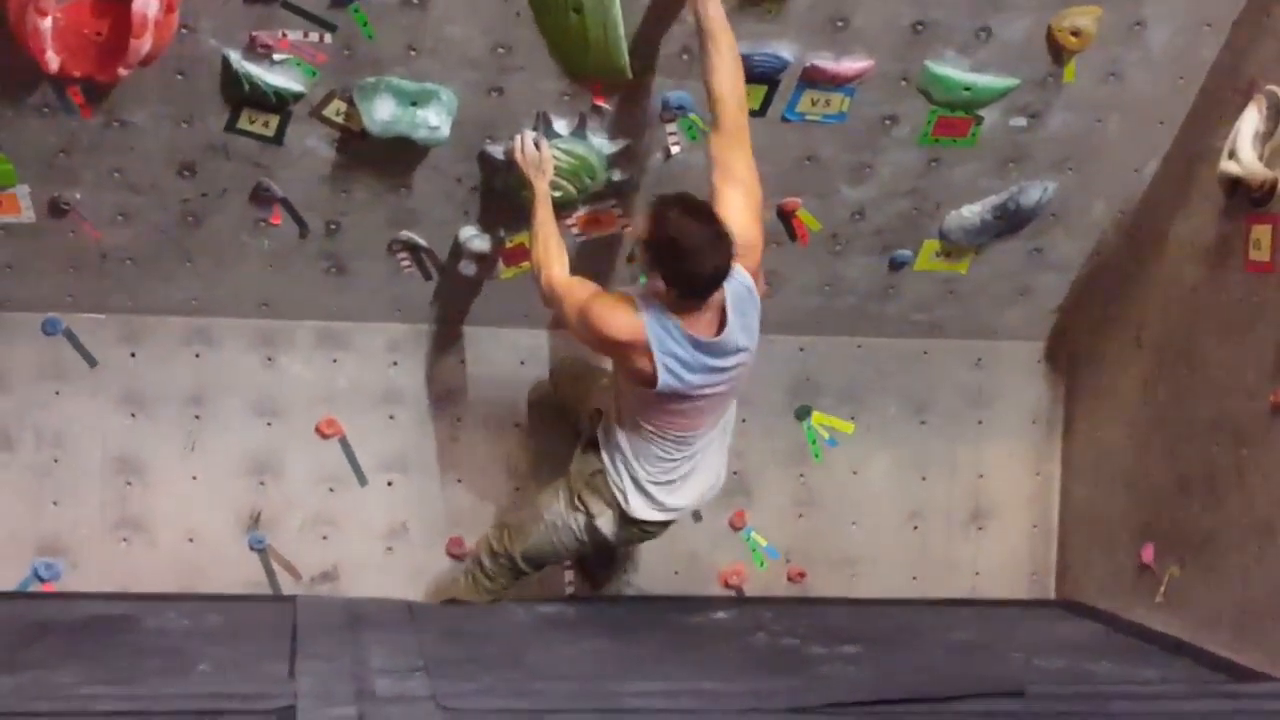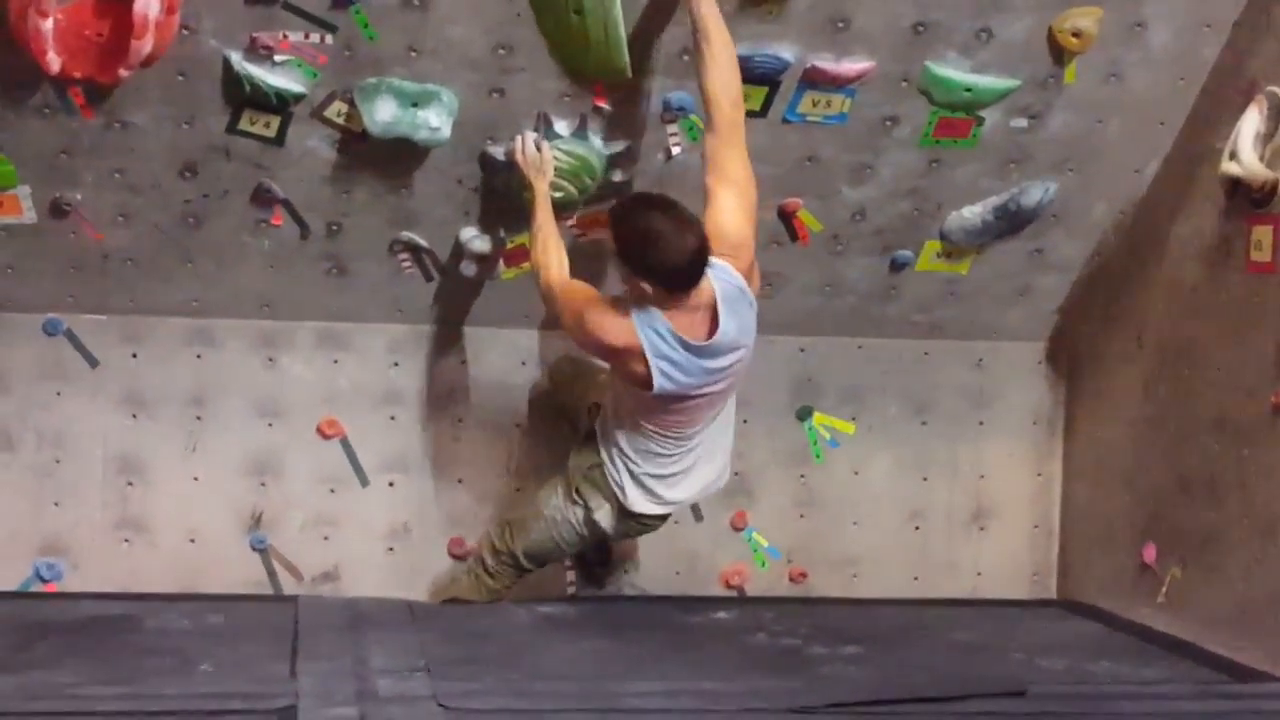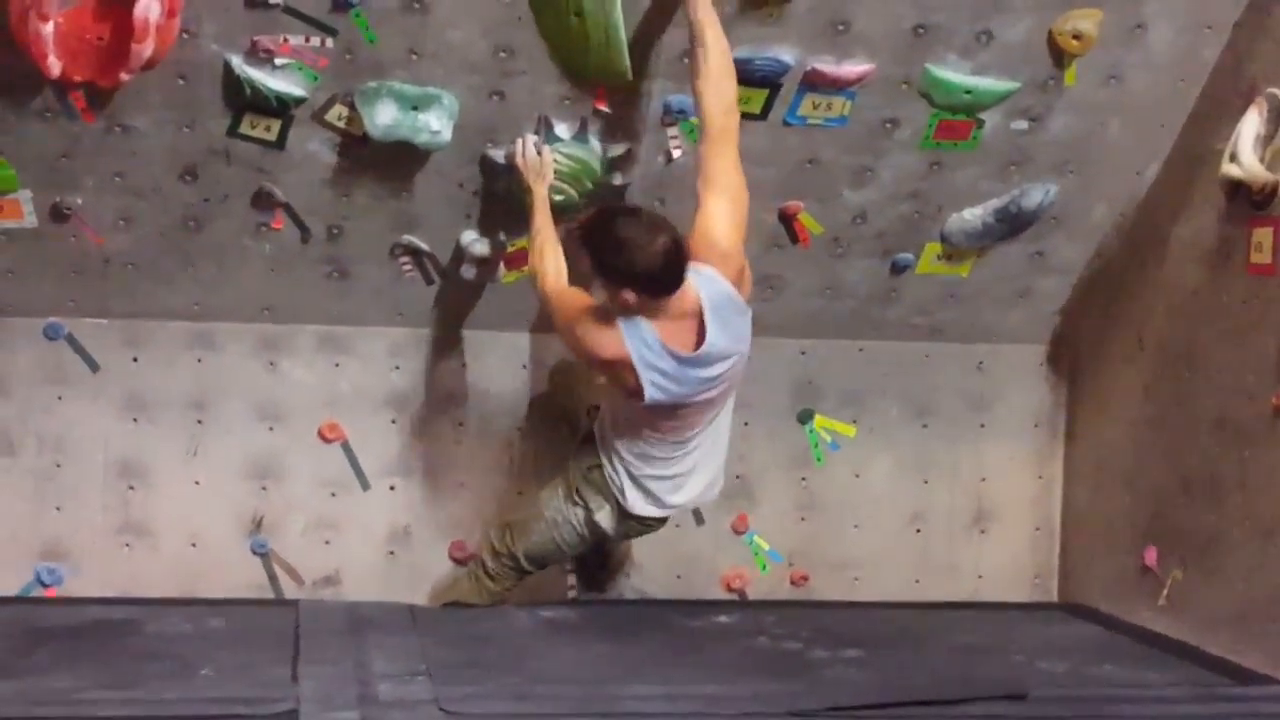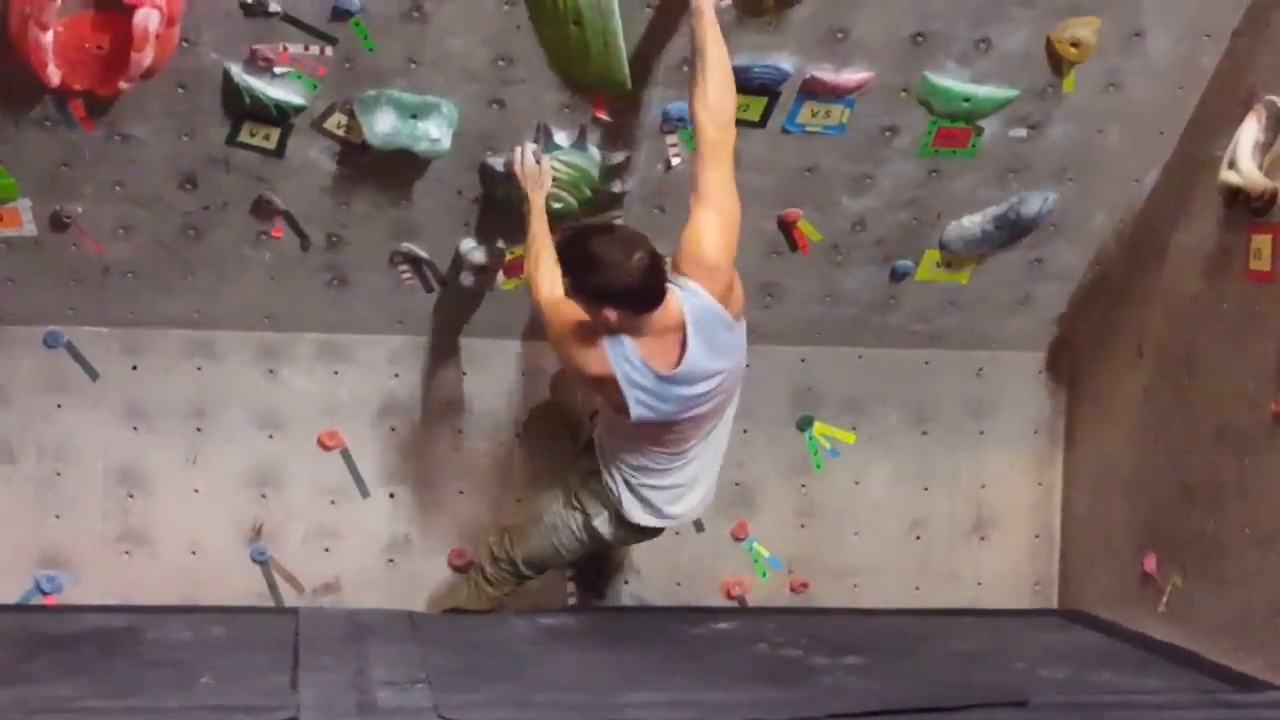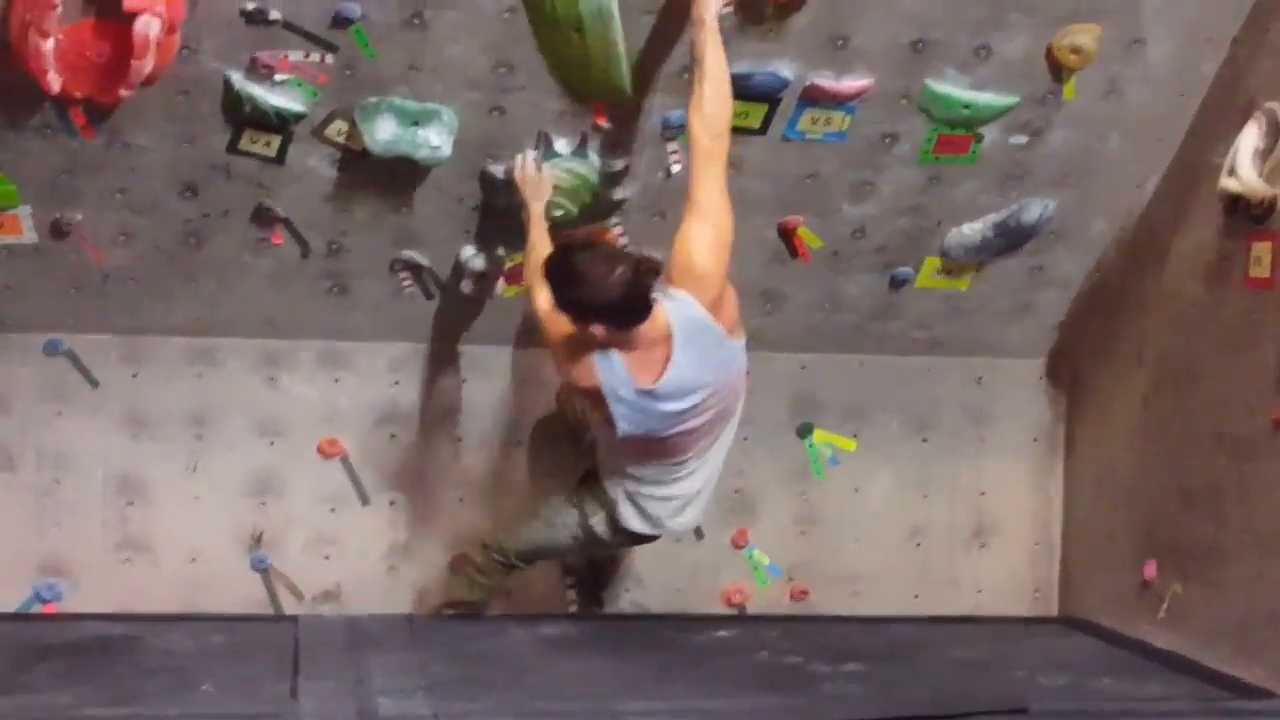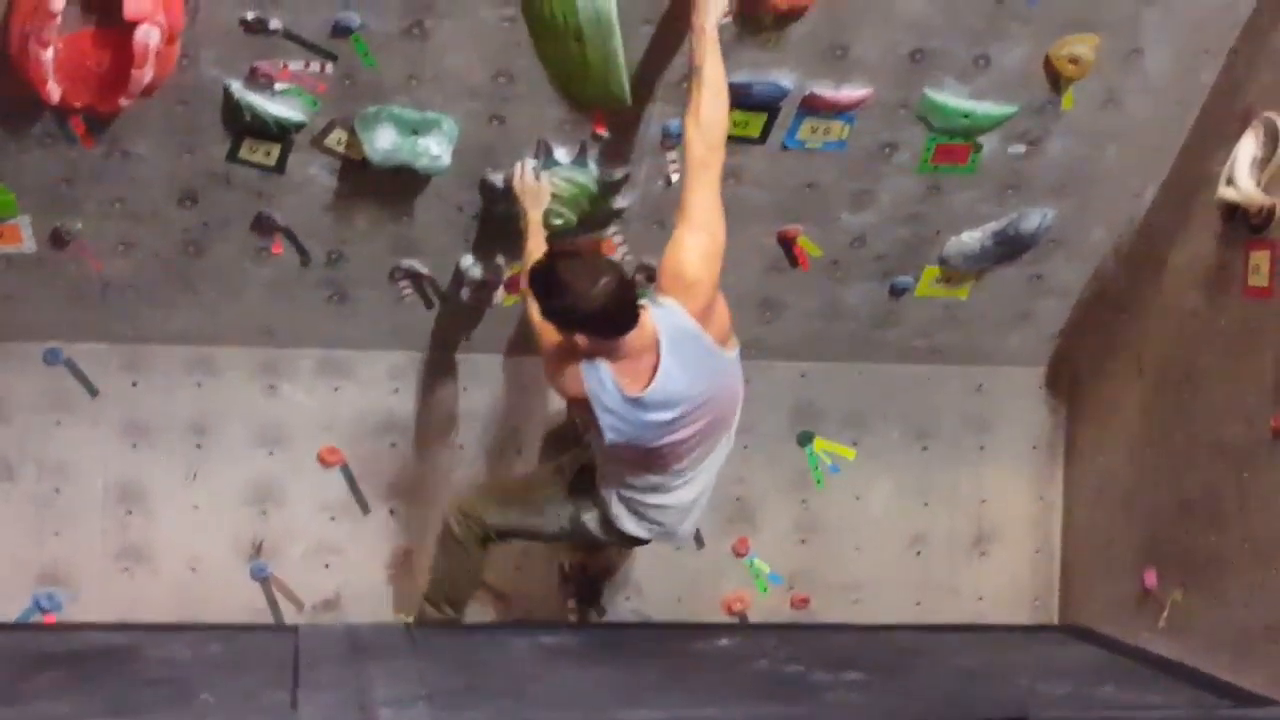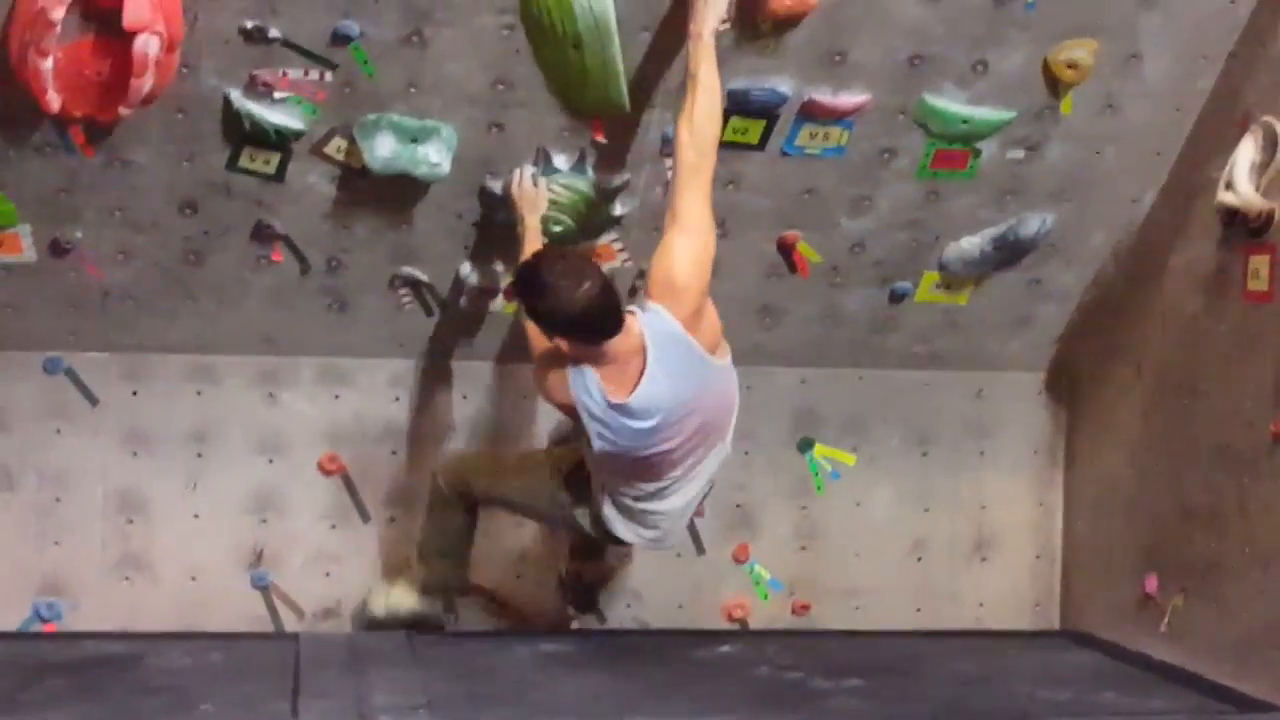
dt=0.1s
person 1, frame 1
left shoulder: (629, 331)
right shoulder: (742, 265)
left elbow: (552, 281)
right elbow: (730, 125)
left wrist: (539, 187)
left hip: (632, 499)
right hip: (688, 476)
left knee: (495, 560)
right knee: (567, 377)
right ankle: (600, 555)
person 1, frame 2
left shoulder: (622, 334)
right shoulder: (735, 264)
left elbow: (551, 281)
right elbow: (727, 124)
left wrist: (539, 188)
left hip: (630, 496)
right hip: (685, 471)
left knee: (498, 557)
right knee: (566, 375)
right ankle: (596, 548)
person 1, frame 3
left shoulder: (609, 345)
right shoulder: (724, 269)
left elbow: (552, 283)
right elbow: (720, 125)
left wrist: (538, 190)
left hip: (631, 498)
right hip: (691, 473)
left knee: (499, 558)
right knee: (566, 378)
right ankle: (601, 553)
person 1, frame 4
left shoulder: (598, 360)
right shoulder: (715, 282)
left elbow: (546, 294)
right elbow: (716, 137)
left wrist: (536, 198)
left hip: (630, 508)
right hip: (687, 484)
left knee: (499, 563)
right knee: (565, 390)
right ankle: (596, 549)
person 1, frame 5
left shoulder: (586, 372)
right shoulder: (702, 294)
left elbow: (543, 303)
right elbow: (709, 146)
left wrist: (535, 206)
left hip: (632, 512)
right hip: (690, 489)
left knee: (485, 556)
right ankle: (597, 549)
person 1, frame 6
left shoulder: (576, 379)
right shoulder: (693, 303)
left elbow: (538, 311)
right elbow: (705, 156)
left wrist: (533, 214)
left hip: (629, 515)
right hip: (685, 499)
left knee: (468, 519)
left ankle: (436, 623)
person 1, frame 7
left shoulder: (564, 385)
right shoulder: (680, 307)
left elbow: (546, 334)
right elbow: (695, 163)
left wrist: (530, 219)
left hip: (628, 515)
right hip: (688, 493)
left knee: (454, 477)
right ankle: (593, 554)
